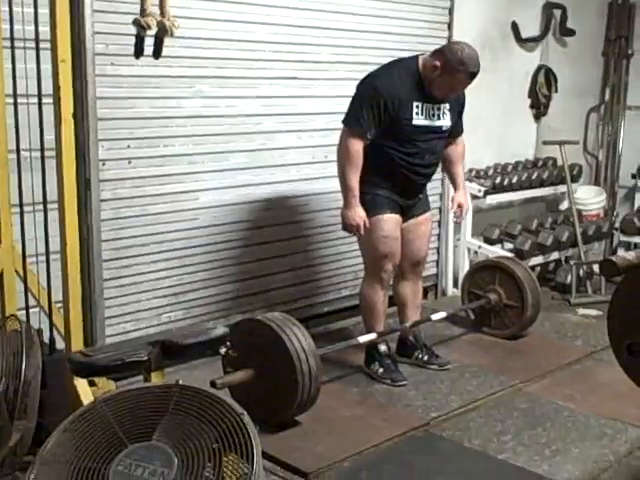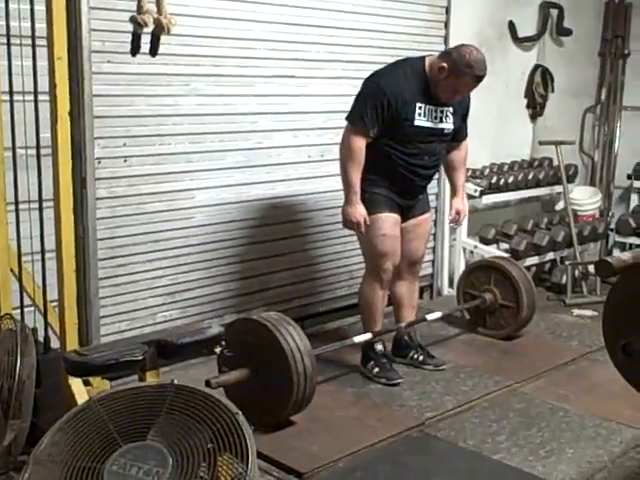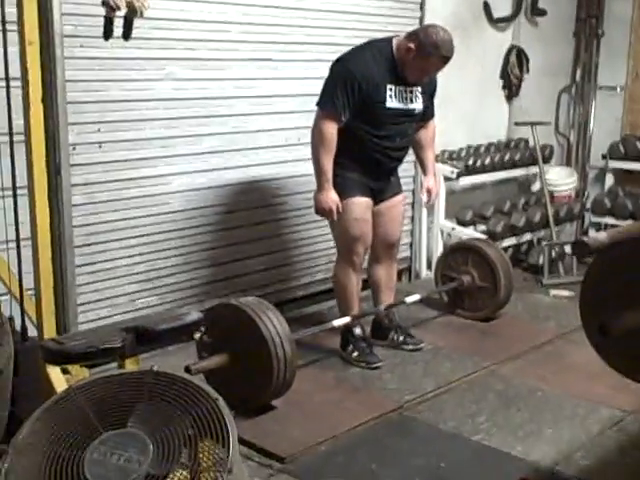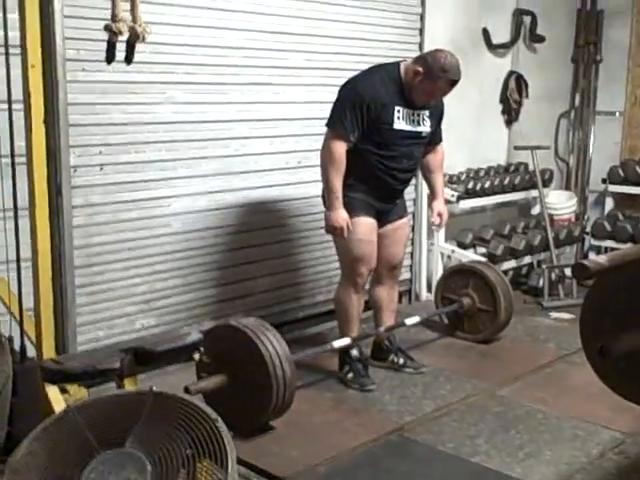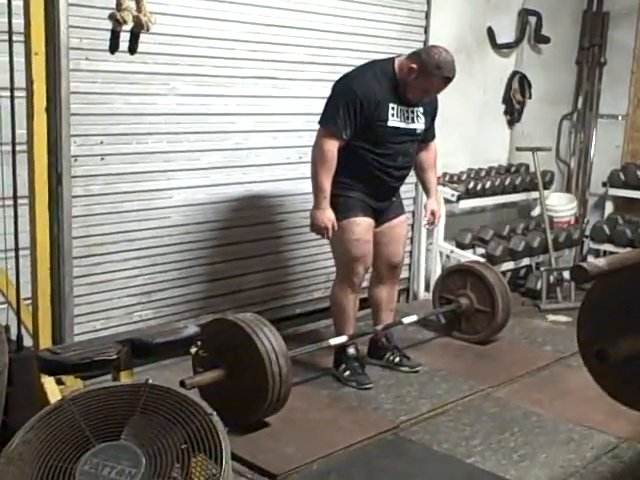
dt=0.5s
person 1, frame 1
left shoulder: (454, 93)
right shoulder: (384, 85)
left elbow: (453, 141)
right elbow: (352, 141)
left wrist: (459, 187)
right wrist: (351, 202)
left hip: (416, 192)
right hip: (378, 191)
left knee: (414, 267)
right knee: (382, 270)
left ankle: (410, 342)
right ankle: (376, 351)
person 1, frame 2
left shoulder: (458, 97)
right shoulder: (389, 84)
left elbow: (456, 146)
right elbow: (354, 139)
left wrist: (459, 193)
right wrist: (353, 199)
left hip: (415, 193)
right hip: (378, 189)
left knee: (411, 267)
right knee: (382, 268)
left ankle: (405, 342)
right ankle: (373, 350)
person 1, frame 3
left shoulder: (426, 78)
right shoulder: (357, 67)
left elbow: (424, 125)
right elbow: (326, 124)
left wrist: (429, 172)
right wrist: (324, 186)
left hip: (387, 175)
right hip: (349, 173)
left knee: (387, 249)
right knee: (354, 253)
left ankle: (384, 323)
right ankle: (352, 334)
person 1, frame 4
left shoulder: (433, 102)
right shoulder: (366, 89)
left elbow: (432, 150)
right elbow: (335, 144)
left wrist: (438, 196)
right wrist: (334, 204)
left hip: (393, 198)
right hip: (355, 196)
left knee: (390, 272)
right knee: (358, 273)
left ankle: (384, 345)
right ankle: (349, 354)
person 1, frame 5
left shoulder: (427, 98)
right shoulder: (360, 86)
left elbow: (425, 147)
right elbow: (327, 143)
left wrist: (432, 194)
right wrist: (321, 204)
left hip: (389, 195)
right hip: (351, 193)
left knee: (391, 269)
right knee: (353, 273)
left ankle: (381, 343)
right ankle: (345, 353)
